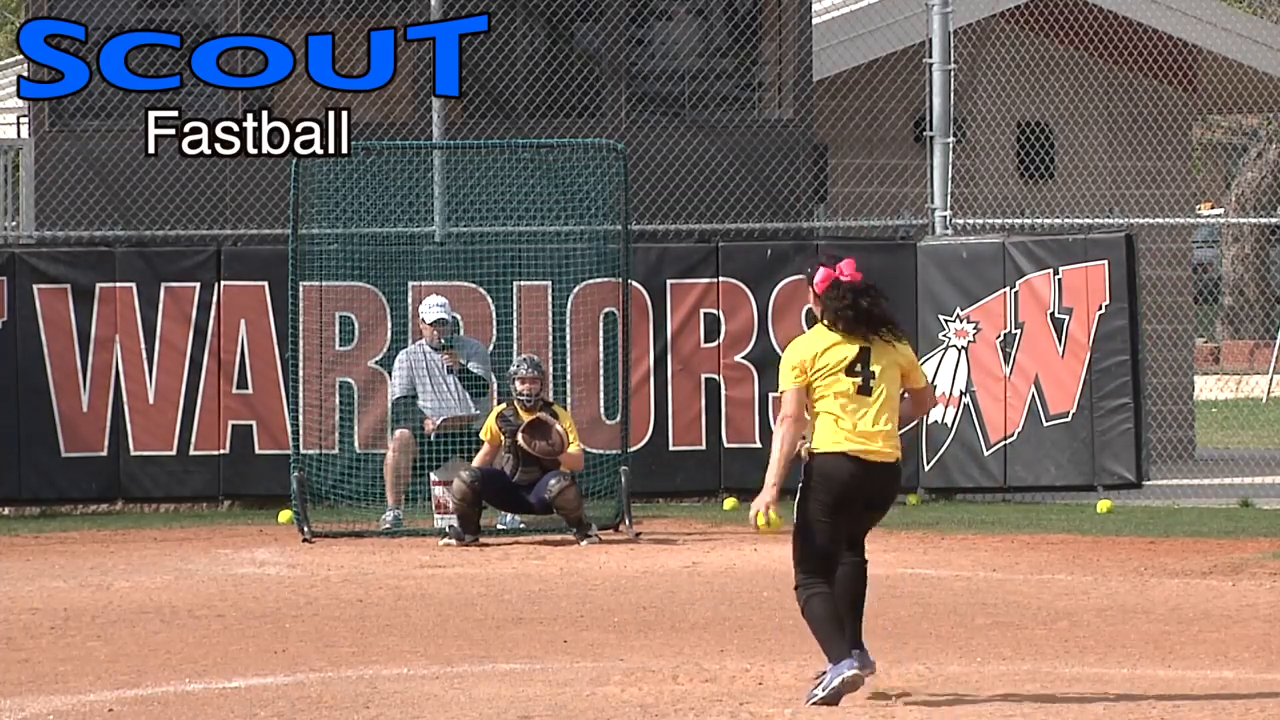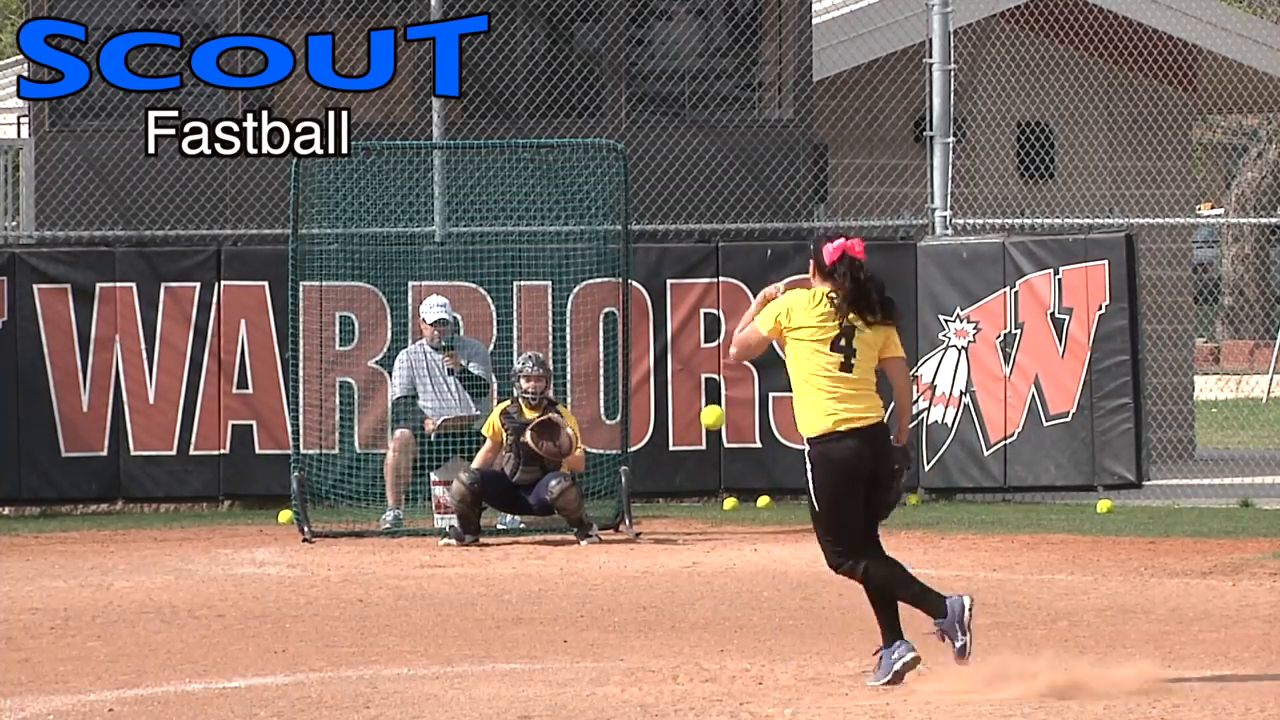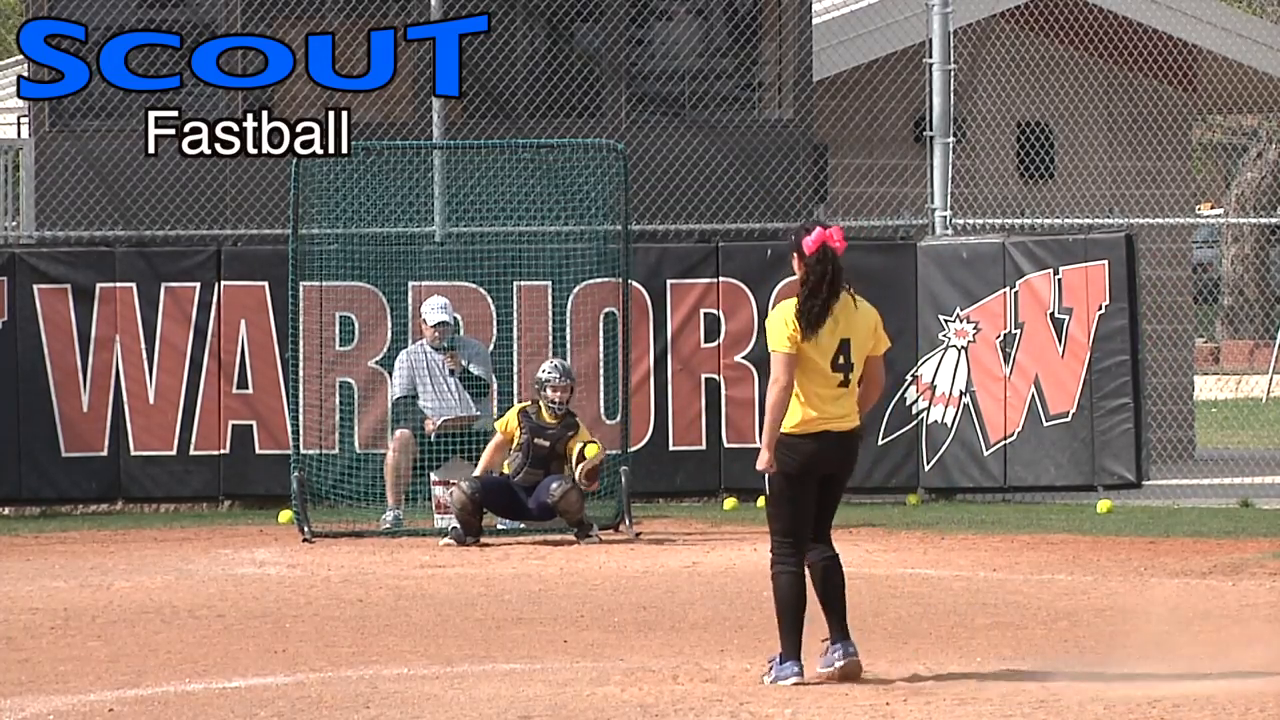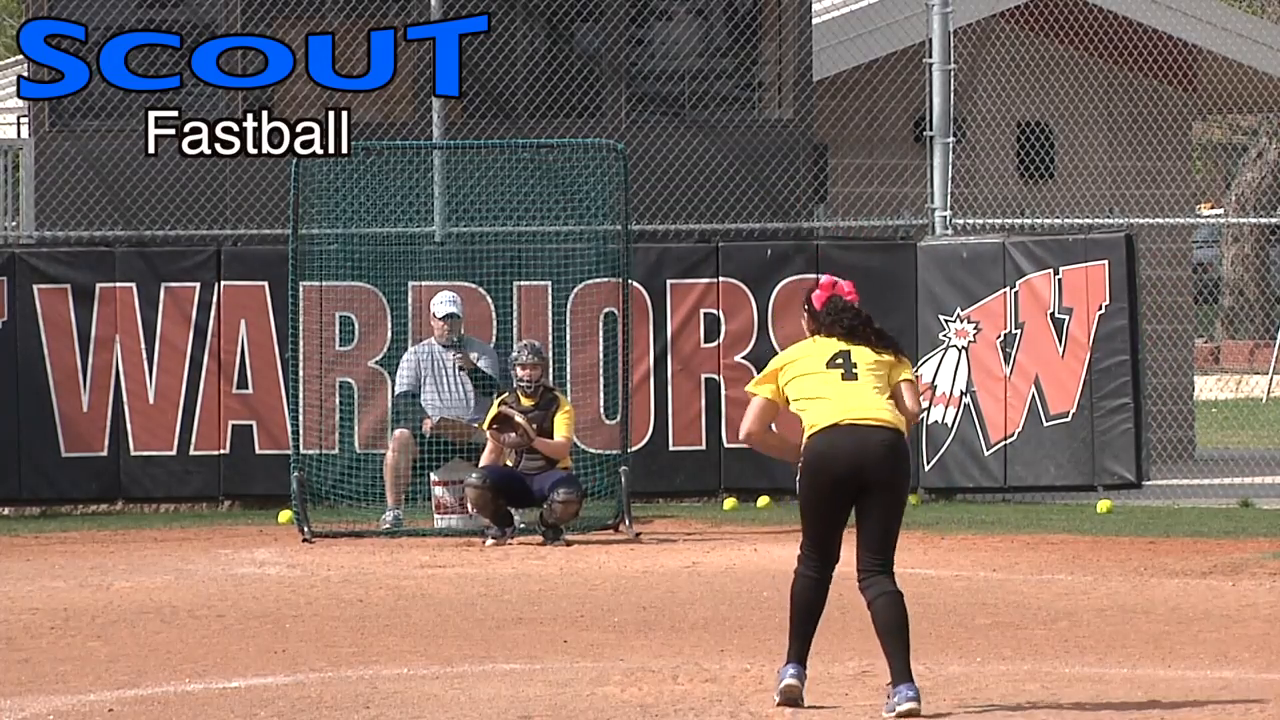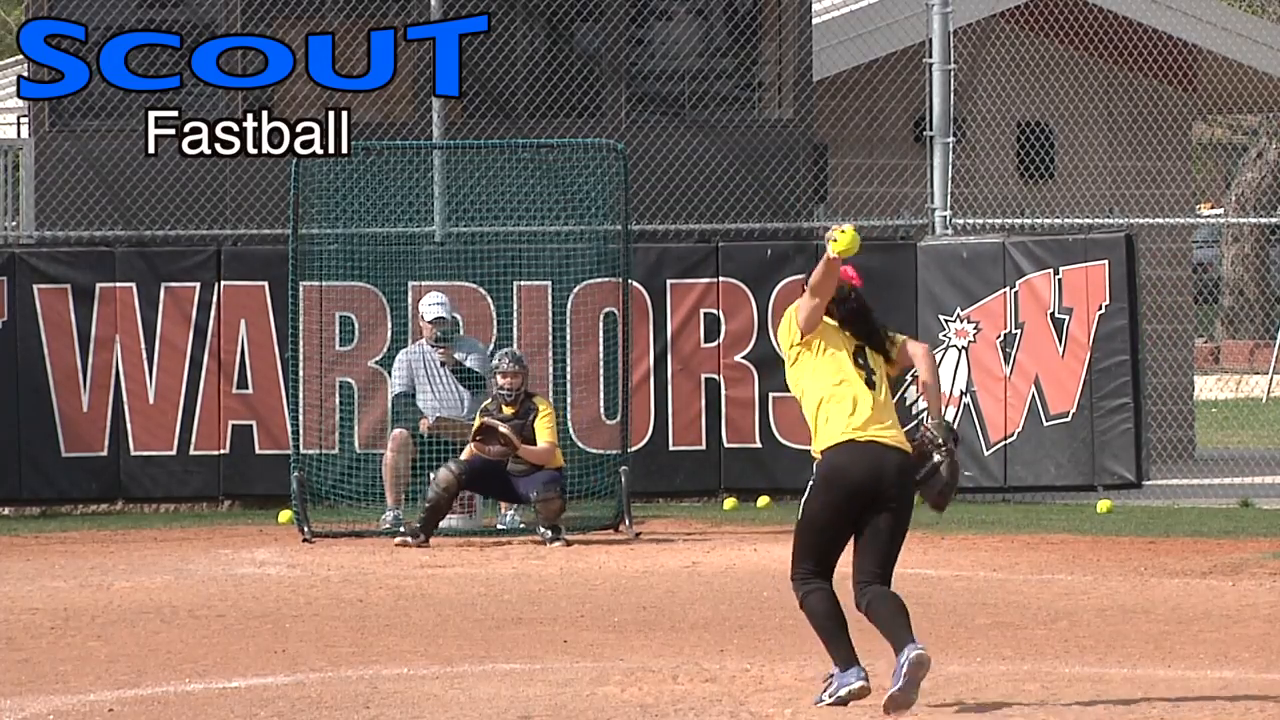
dt=0.5s
person 1, frame 1
left shoulder: (803, 348)
right shoulder: (891, 340)
left elbow: (789, 421)
right elbow: (923, 397)
left wrist: (770, 488)
left hip: (832, 468)
right hip: (884, 470)
left knee: (813, 579)
right knee: (848, 547)
left ankle: (841, 661)
right ankle: (852, 652)
person 1, frame 2
left shoulder: (791, 305)
right shoulder: (876, 314)
left elbow: (738, 350)
right elbow: (903, 384)
left wrist: (760, 303)
right wrist: (900, 441)
left hip: (831, 449)
right hip: (876, 439)
left knee: (849, 557)
right knee: (865, 545)
left ankle: (943, 608)
right ankle: (895, 646)
person 1, frame 3
left shoulder: (788, 314)
right shoulder: (864, 314)
left elbow: (780, 384)
right elbow: (875, 383)
left wrist: (766, 446)
left hip: (798, 442)
right hip: (845, 441)
left knee: (787, 552)
right knee: (818, 543)
left ankle: (789, 661)
right ankle: (841, 645)
person 1, frame 4
left shoulder: (790, 358)
right shoulder: (885, 352)
left elbow: (750, 431)
right elbow: (911, 408)
left wrist: (801, 459)
left hip: (827, 447)
right hip: (886, 445)
left knee: (814, 561)
right knee: (876, 570)
left ankle: (793, 670)
person 1, frame 5
left shoulder: (803, 334)
right shoulder: (876, 339)
left elbow: (816, 291)
right elbow: (919, 351)
right wrist: (936, 418)
left hip: (844, 461)
right hip: (896, 465)
left knee: (809, 576)
right knee: (873, 586)
left ankle: (848, 671)
right ankle: (908, 650)
person 2, frame 1
left shoulder: (472, 349)
right shoulder: (405, 357)
left elbow: (481, 389)
right elbow: (397, 405)
left wrist: (458, 368)
right wrist: (420, 419)
left hip: (466, 429)
right hip: (420, 431)
right knee: (399, 437)
right ankle: (393, 512)
person 2, frame 2
left shoulder: (474, 349)
right shoulder: (408, 357)
left elbow: (482, 391)
right elbow: (401, 404)
left wrist: (460, 369)
right wrist: (422, 420)
left hip: (473, 428)
right hip: (430, 431)
right knee: (401, 438)
right ankle: (393, 511)
person 2, frame 3
left shoulder: (474, 350)
right shoulder: (408, 357)
left elbow: (482, 392)
right elbow: (401, 403)
left wrist: (460, 370)
right wrist: (422, 421)
left hip: (473, 429)
right hip: (429, 431)
right knee: (401, 438)
right ankle: (393, 511)
person 2, frame 4
left shoulder: (481, 350)
right shoulder: (415, 354)
left elbow: (490, 388)
right elbow: (403, 399)
left wrist: (469, 366)
right wrist: (421, 419)
right hip: (430, 431)
right knee: (400, 438)
right ankle: (393, 511)
person 2, frame 5
left shoulder: (472, 348)
right shoulder: (407, 356)
left elbow: (478, 385)
right elbow: (400, 400)
left wrist: (453, 363)
right wrist: (418, 419)
right hip: (427, 430)
right knee: (399, 437)
right ankle: (393, 511)
person 3, frame 1
left shoulder: (557, 416)
right shoulder: (500, 414)
left elbow: (578, 463)
right elbow: (487, 453)
right wrist: (462, 485)
left hip: (544, 487)
right hip: (510, 485)
left knee: (562, 485)
right knee: (466, 479)
left ankle: (583, 529)
right ankle: (466, 532)
person 3, frame 2
left shoulder: (560, 415)
right shoulder: (504, 412)
left elbow: (580, 466)
right elbow: (489, 451)
left wrist: (564, 453)
right wrist: (466, 483)
left hip: (544, 491)
right hip: (510, 487)
left knee: (560, 485)
right knee: (465, 482)
left ankle: (584, 529)
right ankle: (467, 532)
person 3, frame 3
left shoulder: (574, 429)
right shoulder: (521, 413)
left elbow: (587, 481)
right elbow: (497, 445)
left wrist: (588, 479)
right wrist: (475, 479)
left hip: (544, 497)
right hip: (511, 489)
left knee: (562, 487)
right knee: (464, 492)
left ankle: (584, 530)
right ankle: (469, 532)
person 3, frame 4
left shoulder: (558, 404)
right shoulder: (504, 404)
left elbow: (563, 450)
right elbow: (492, 450)
left wrist: (531, 439)
right wrist: (475, 488)
left hip: (549, 475)
right hip: (515, 477)
left knee: (569, 497)
right knee: (476, 484)
left ankle: (549, 526)
right ankle: (503, 527)
person 3, frame 5
left shoulder: (540, 409)
right shoulder: (487, 409)
left elbow: (547, 455)
right elbow: (473, 448)
left wrist: (517, 447)
right wrist: (451, 479)
left hip: (539, 474)
right hip: (504, 475)
left knee: (548, 494)
right knee: (451, 470)
left ankle: (549, 529)
right ankle: (422, 531)
